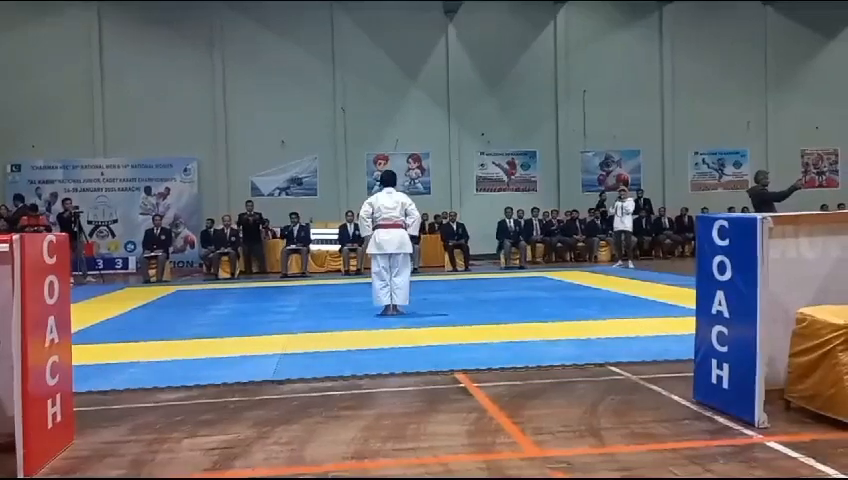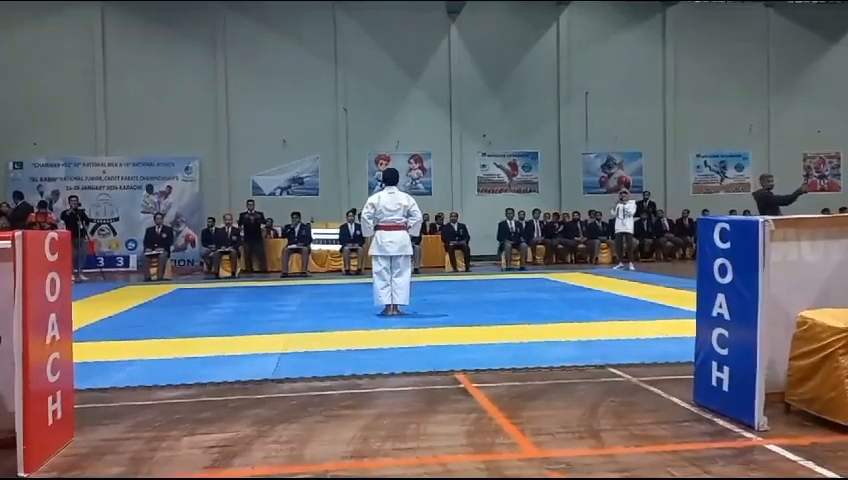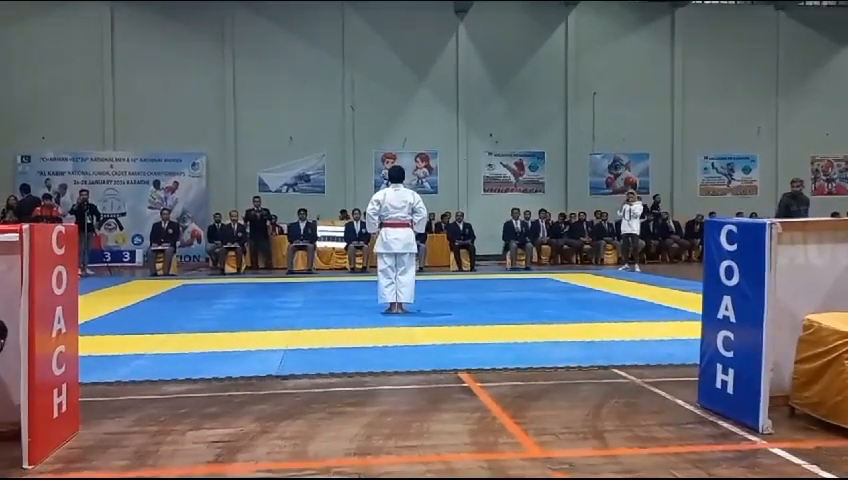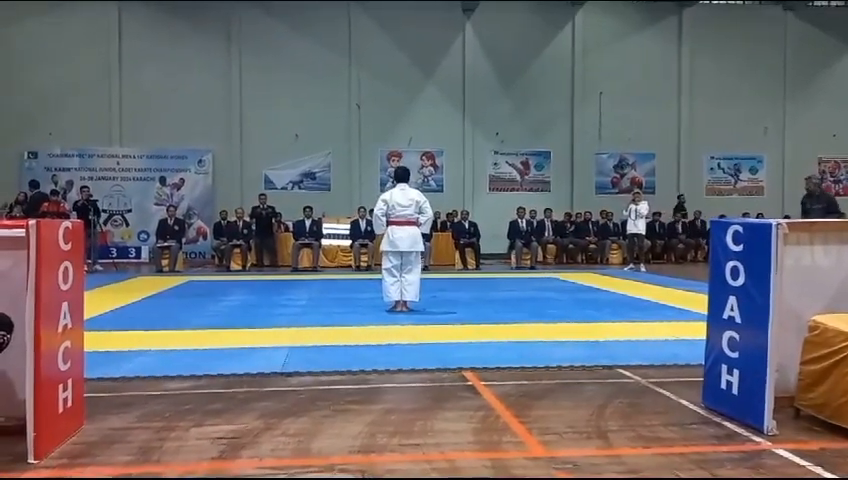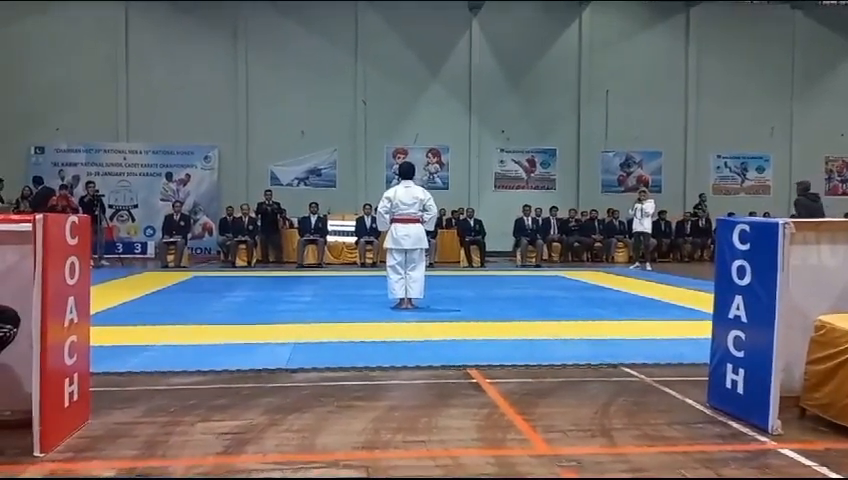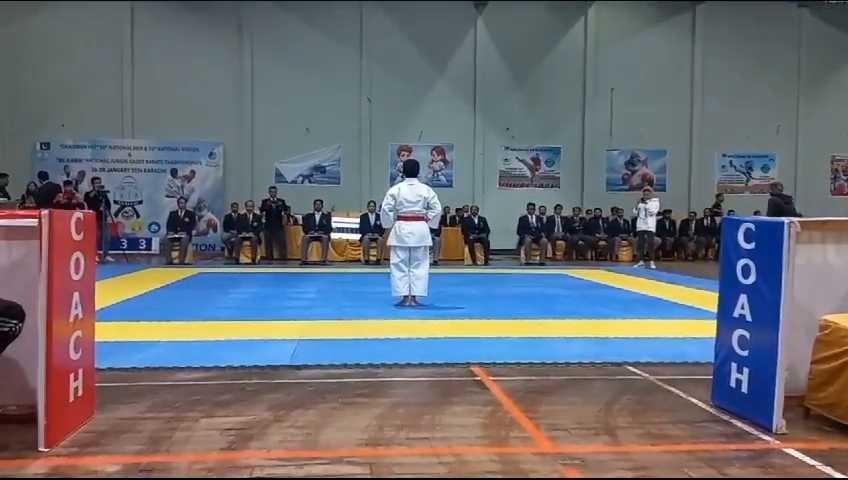
dt=0.7s
person 1, frame 1
left shoulder: (374, 199)
right shoulder: (403, 197)
left elbow: (364, 216)
right elbow: (415, 216)
left wrist: (368, 235)
right wrist: (408, 232)
left hip: (380, 238)
right hip: (400, 237)
left knee: (381, 274)
right knee: (400, 273)
left ankle: (387, 307)
right ankle: (396, 307)
person 1, frame 2
left shoulder: (375, 198)
right shoulder: (406, 198)
left elbow: (366, 216)
right elbow: (417, 217)
left wrist: (371, 233)
right wrist: (409, 232)
left hip: (382, 238)
right hip: (401, 238)
left knee: (382, 274)
right knee: (401, 274)
left ankle: (387, 307)
right ankle: (396, 307)
person 1, frame 3
left shoulder: (381, 195)
right shoulder: (412, 195)
left elbow: (370, 213)
right elbow: (422, 213)
left wrist: (376, 230)
right wrist: (414, 229)
left hip: (387, 236)
right hip: (406, 235)
left knee: (386, 272)
right knee: (405, 272)
left ankle: (392, 305)
right ankle: (400, 305)
person 1, frame 4
left shoulder: (387, 195)
right shoulder: (417, 194)
left elbow: (378, 214)
right elbow: (428, 213)
left wrist: (383, 230)
right wrist: (419, 229)
left hip: (393, 234)
right hip: (412, 235)
left knee: (391, 270)
right knee: (410, 270)
left ankle: (396, 303)
right ankle: (406, 303)
person 1, frame 5
left shoulder: (391, 192)
right shoulder: (421, 192)
left elbow: (381, 211)
right elbow: (432, 211)
left wrist: (386, 228)
right wrist: (424, 226)
left hip: (397, 232)
right hip: (416, 232)
left knee: (396, 268)
right knee: (415, 268)
left ankle: (401, 300)
right ankle: (410, 300)
person 1, frame 6
left shoulder: (395, 189)
right shoulder: (426, 189)
left elbow: (386, 209)
right elbow: (436, 209)
left wrist: (390, 225)
right wrist: (428, 224)
left hip: (401, 229)
right hip: (420, 229)
left knee: (400, 265)
right knee: (419, 265)
left ankle: (405, 297)
right ankle: (414, 298)
